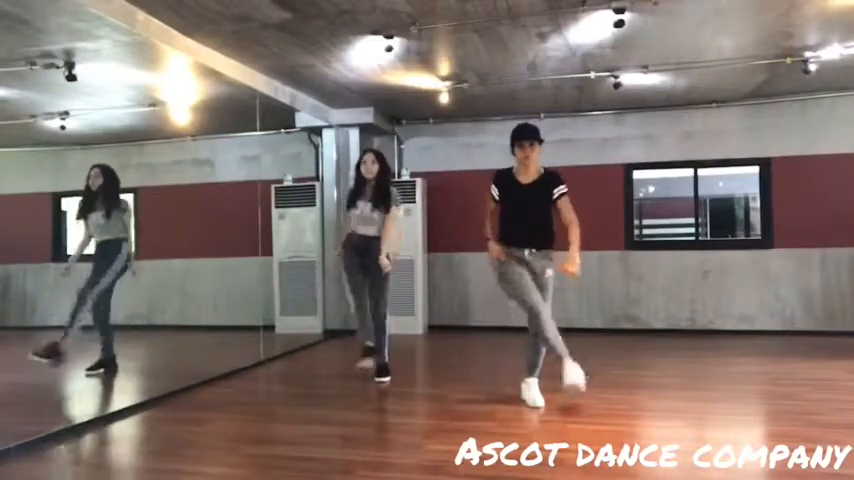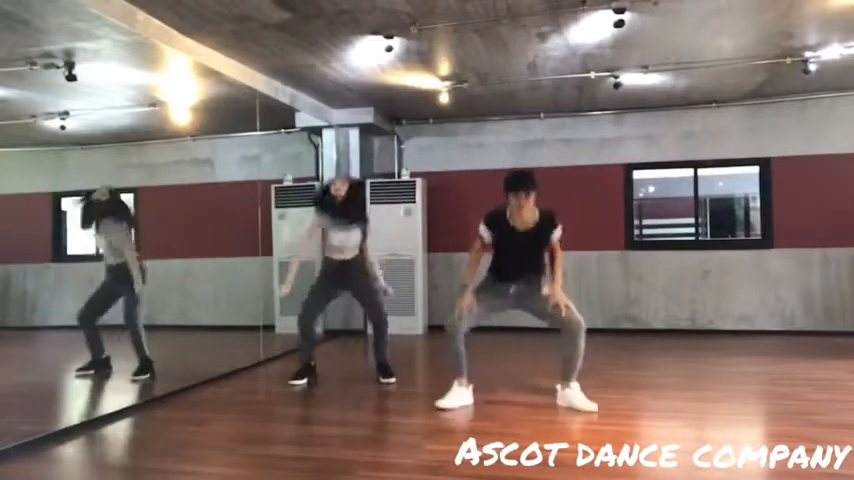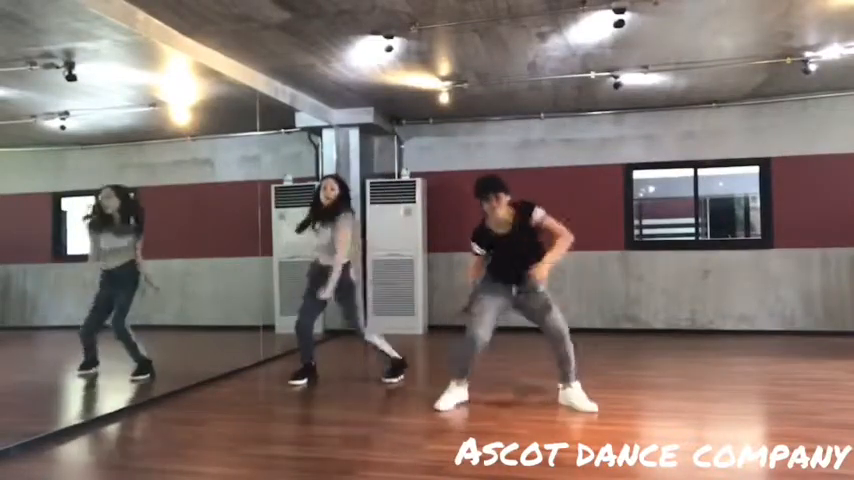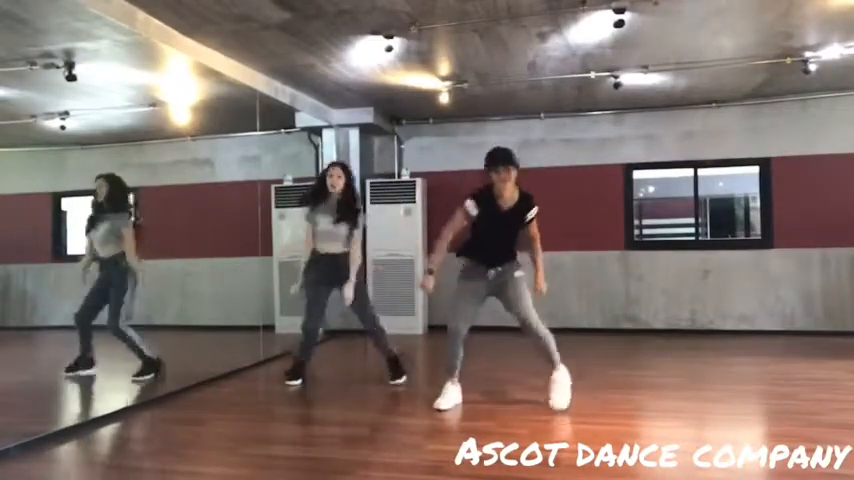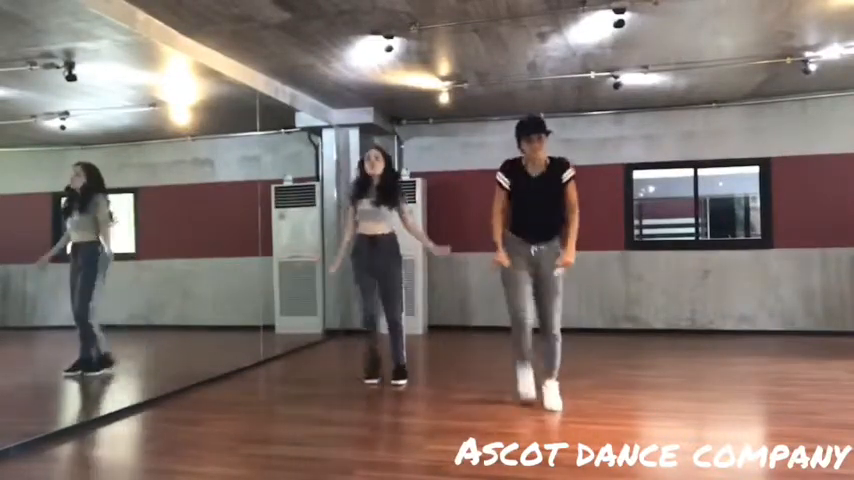
dt=0.5s
person 1, frame 1
left shoulder: (553, 181)
right shoulder: (502, 179)
left elbow: (571, 222)
right elbow: (491, 213)
left wrist: (574, 256)
right wrist: (491, 240)
left hip: (541, 257)
right hip: (509, 255)
left knee: (540, 321)
right knee: (534, 304)
left ankle: (530, 382)
right ankle: (566, 362)
person 1, frame 2
left shoulder: (548, 221)
right shoulder: (494, 221)
left elbow: (555, 253)
right elbow: (476, 253)
left wrist: (556, 286)
right wrist: (467, 289)
left hip: (532, 288)
right hip: (496, 287)
left knee: (575, 325)
right knee: (456, 326)
left ankle: (568, 389)
right ankle: (462, 388)
person 1, frame 3
left shoulder: (527, 211)
right shoulder: (481, 234)
left elbow: (566, 237)
right elbow: (478, 269)
left wrist: (546, 262)
right wrist: (471, 302)
left hip: (529, 286)
right hip: (494, 287)
left knee: (559, 331)
right knee: (477, 336)
left ankle: (570, 388)
right ankle: (458, 386)
person 1, frame 4
left shoulder: (526, 202)
right shoulder: (478, 199)
left elbow: (533, 238)
right elbow: (448, 233)
left wrist: (539, 274)
right wrist: (431, 271)
left hip: (509, 270)
right hip: (475, 272)
left knee: (529, 319)
right knee: (456, 329)
left ankle: (558, 372)
right ankle: (452, 385)
person 1, frame 5
left shoulder: (561, 168)
right shoulder: (509, 169)
left elbow: (573, 210)
right elbow: (498, 212)
left wrist: (570, 247)
right wrist: (498, 249)
left hip: (549, 251)
right hip: (516, 250)
left knee: (551, 323)
right knee: (522, 317)
left ankle: (551, 382)
right ankle: (523, 365)
person 2, frame 1
left shoulder: (389, 195)
right shoulder: (355, 192)
left elbow: (389, 227)
left wrist: (383, 254)
right wrist: (342, 248)
left hip: (375, 249)
right hip: (353, 246)
left knee: (378, 307)
right knee: (358, 290)
left ankle: (381, 361)
right ankle: (368, 347)
person 2, frame 2
left shoulder: (359, 213)
right shoulder: (323, 213)
left elbow: (365, 249)
right elbow: (306, 245)
left wrist: (379, 277)
right wrist: (290, 277)
left hip: (356, 269)
right hip: (331, 270)
left knee: (379, 316)
right knee: (305, 317)
left ankle: (383, 365)
right ankle: (308, 366)
person 2, frame 3
left shoulder: (343, 217)
right shoulder: (318, 217)
left elbow: (342, 250)
left wrist: (331, 283)
left hip: (341, 276)
right hip: (319, 275)
left knee: (359, 330)
right knee: (303, 323)
left ankle: (396, 361)
right ankle: (309, 367)
person 2, frame 4
left shoulder: (353, 211)
right shoulder: (316, 207)
left elbow: (355, 248)
right elbow: (310, 241)
left wrist: (351, 281)
right wrist: (301, 276)
left hip: (344, 266)
right hip: (319, 266)
left knee: (369, 319)
right knee: (312, 323)
left ankle: (393, 360)
right ankle: (299, 365)
person 2, frame 5
left shoulder: (395, 193)
right shoulder: (356, 191)
left elbow: (410, 224)
right elbow: (350, 226)
left wrist: (432, 246)
right wrist: (339, 257)
left hip: (388, 248)
right hip: (363, 249)
left knee: (394, 310)
right knee: (369, 309)
left ankle: (400, 365)
right ankle: (373, 360)
person 3, frame 1
left shoulder: (120, 205)
right shoulder: (90, 207)
left elbow: (127, 234)
right elbow: (87, 238)
left wrist: (131, 260)
right wrist: (72, 260)
left hip: (117, 253)
right hip: (101, 256)
left knee: (87, 297)
right knee: (99, 306)
left ankle: (58, 346)
right ankle: (108, 358)
person 3, frame 2
left shoulder: (110, 223)
right shoulder: (102, 222)
left elbow: (129, 251)
left wrist: (138, 281)
left hip: (126, 275)
right hip: (114, 275)
left knee: (130, 318)
right knee: (85, 316)
left ankle: (145, 364)
right ankle: (100, 361)
person 3, frame 3
left shoulder: (133, 227)
right shoulder: (97, 226)
right elbow: (94, 258)
left wrist: (147, 278)
left hip: (127, 278)
right hip: (108, 280)
left knee: (118, 325)
right knee: (88, 329)
left ankle: (143, 364)
right ankle: (91, 359)
person 3, frame 4
left shoulder: (119, 215)
right shoulder: (97, 217)
left elbow: (130, 247)
right elbow: (91, 250)
left wrist: (137, 274)
right wrist: (82, 270)
left hip: (122, 270)
right hip: (106, 273)
left knee: (116, 324)
right knee: (82, 317)
left ankle: (150, 362)
right ankle: (85, 360)
person 3, frame 5
left shoulder: (96, 199)
right shoulder: (72, 202)
left elbow: (104, 230)
left wrist: (109, 253)
right wrist: (49, 254)
left hip: (91, 254)
right hip: (77, 256)
left knee: (82, 310)
right knee: (79, 311)
left ankle: (103, 357)
right ankle: (86, 359)
